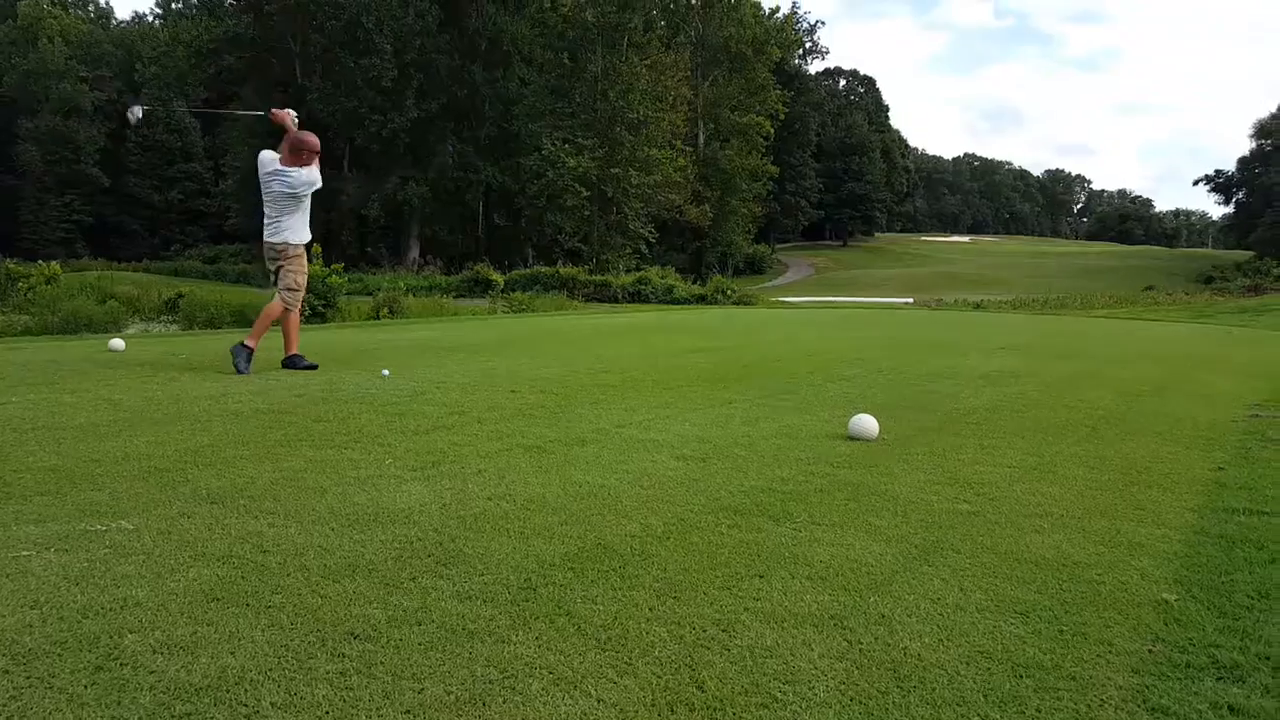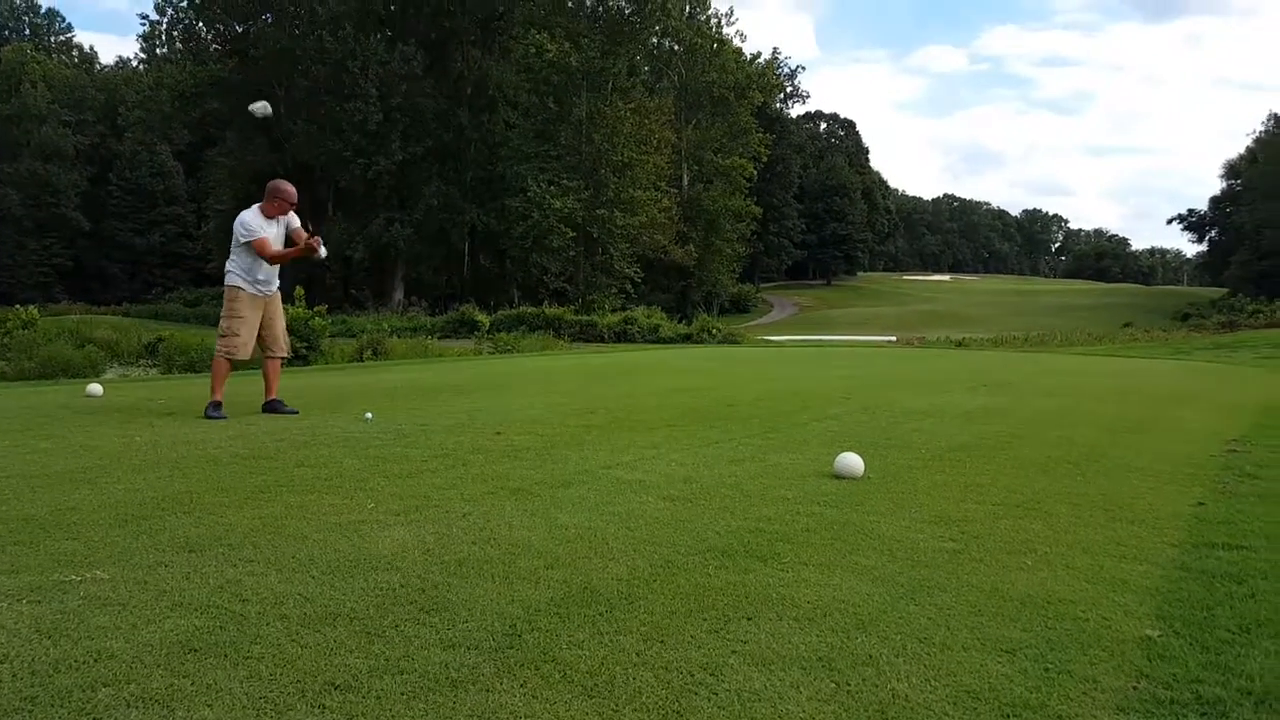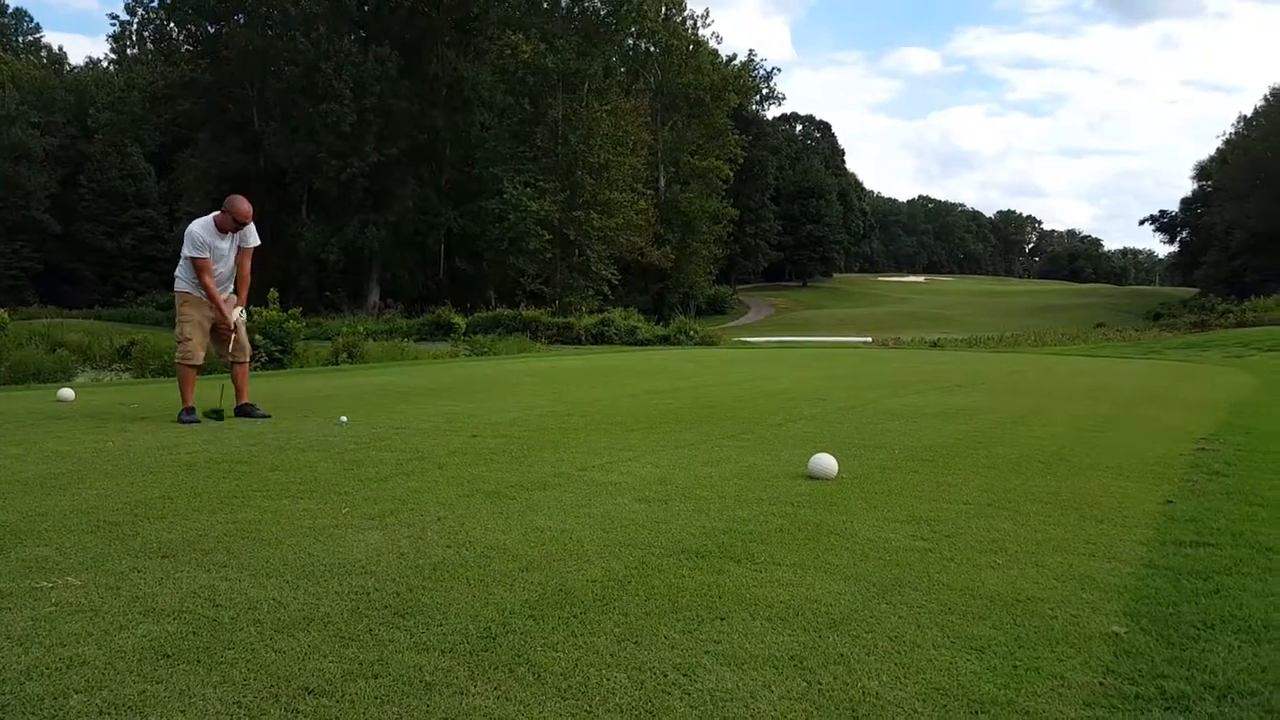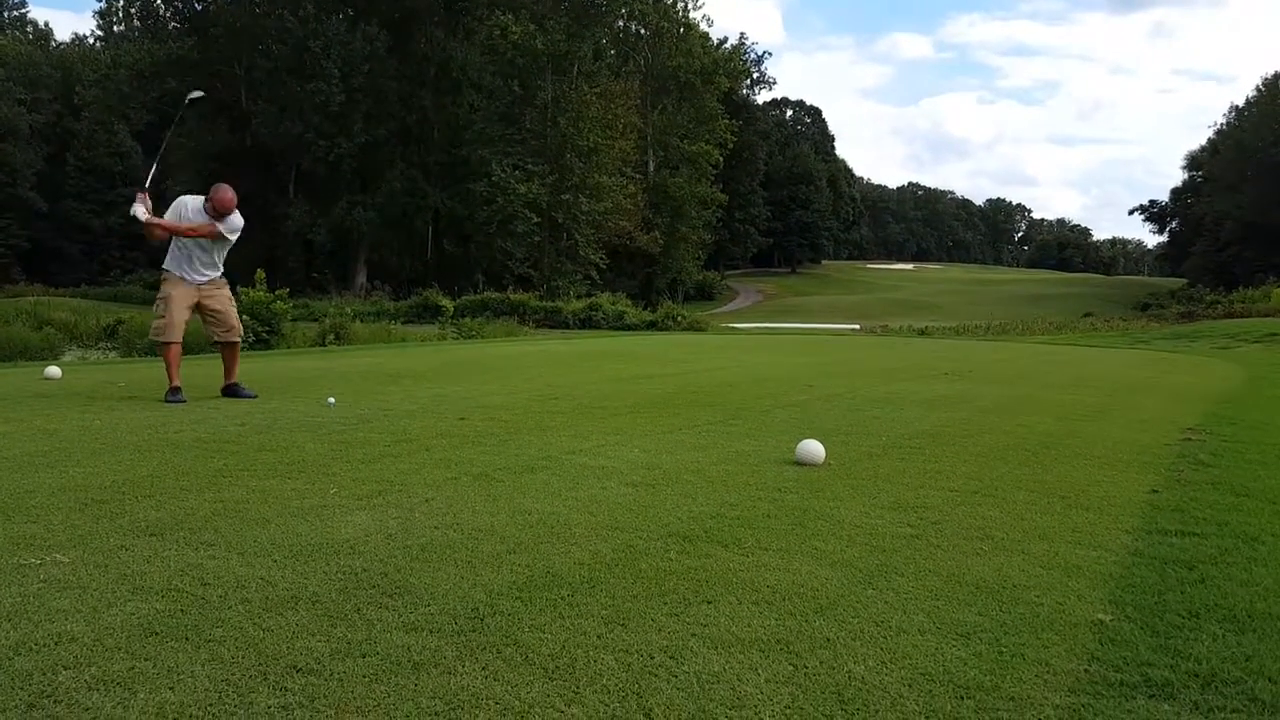
dt=1s
person 1, frame 1
left shoulder: (265, 160)
right shoulder: (307, 177)
right elbow: (314, 160)
left wrist: (287, 128)
right wrist: (290, 125)
left hip: (277, 241)
right hip: (291, 245)
left knee: (292, 299)
right knee: (286, 298)
left ankle: (291, 354)
right ankle: (247, 346)
person 1, frame 2
left shoulder: (286, 218)
right shoulder: (247, 220)
left elbow: (301, 238)
right elbow: (270, 256)
left wrist: (311, 245)
right wrist: (301, 250)
left hip: (270, 291)
right hip: (241, 289)
left knee: (276, 346)
right knee: (230, 345)
left ankle: (271, 399)
right ankle: (215, 401)
person 1, frame 3
left shoulder: (246, 229)
right shoulder: (197, 231)
left elbow: (243, 268)
right elbow: (205, 278)
left wrist: (240, 306)
right wrist: (225, 315)
left hip: (225, 295)
right hip: (193, 294)
left knee: (241, 348)
right knee: (190, 351)
left ankle: (243, 404)
right ankle: (187, 408)
person 1, frame 4
left shoulder: (235, 221)
right shoulder: (184, 203)
left elbow: (190, 231)
right elbow: (156, 234)
left wrist: (154, 221)
right wrist: (148, 214)
left hip: (212, 282)
right hip: (177, 278)
left knee: (231, 331)
right knee: (169, 331)
left ankle: (231, 383)
right ankle: (174, 386)
